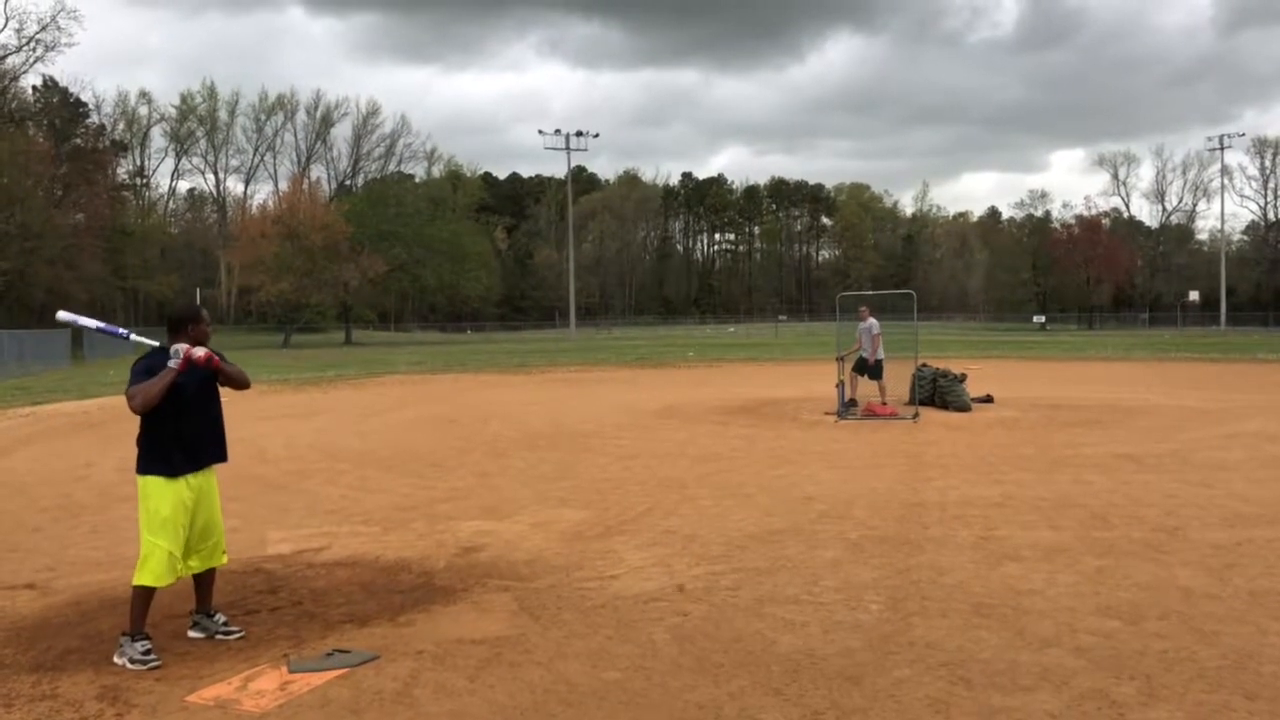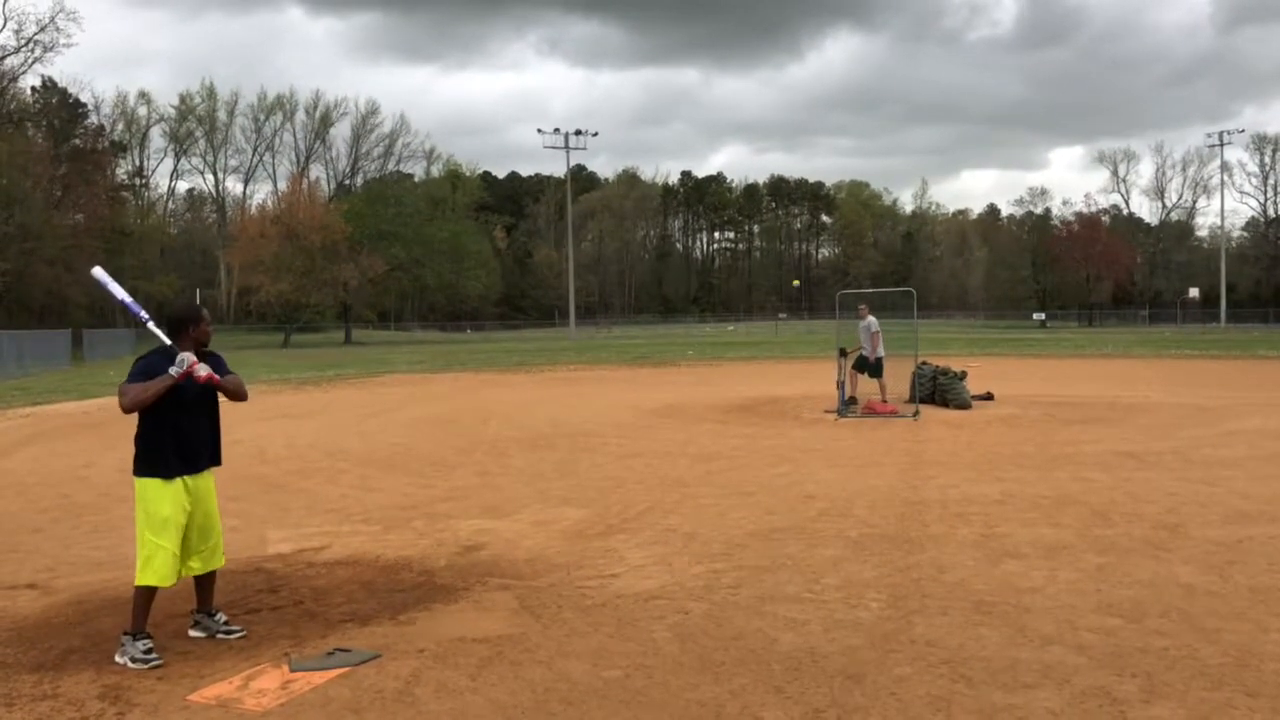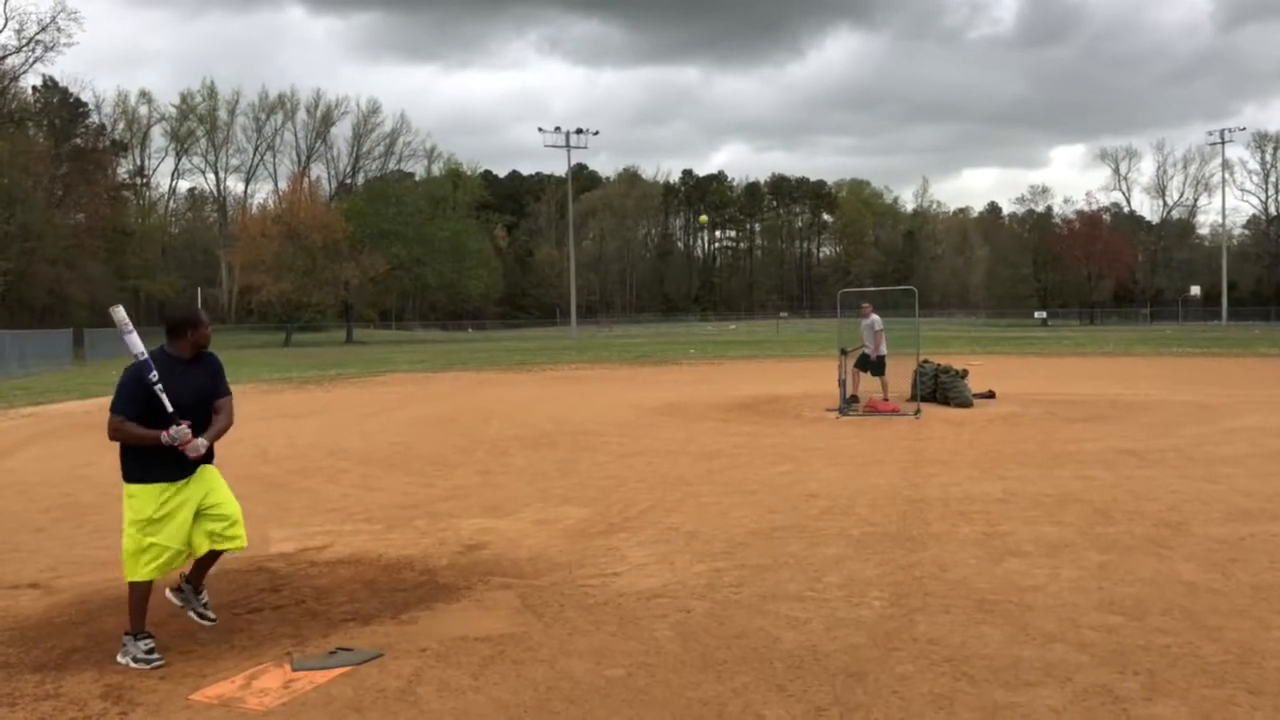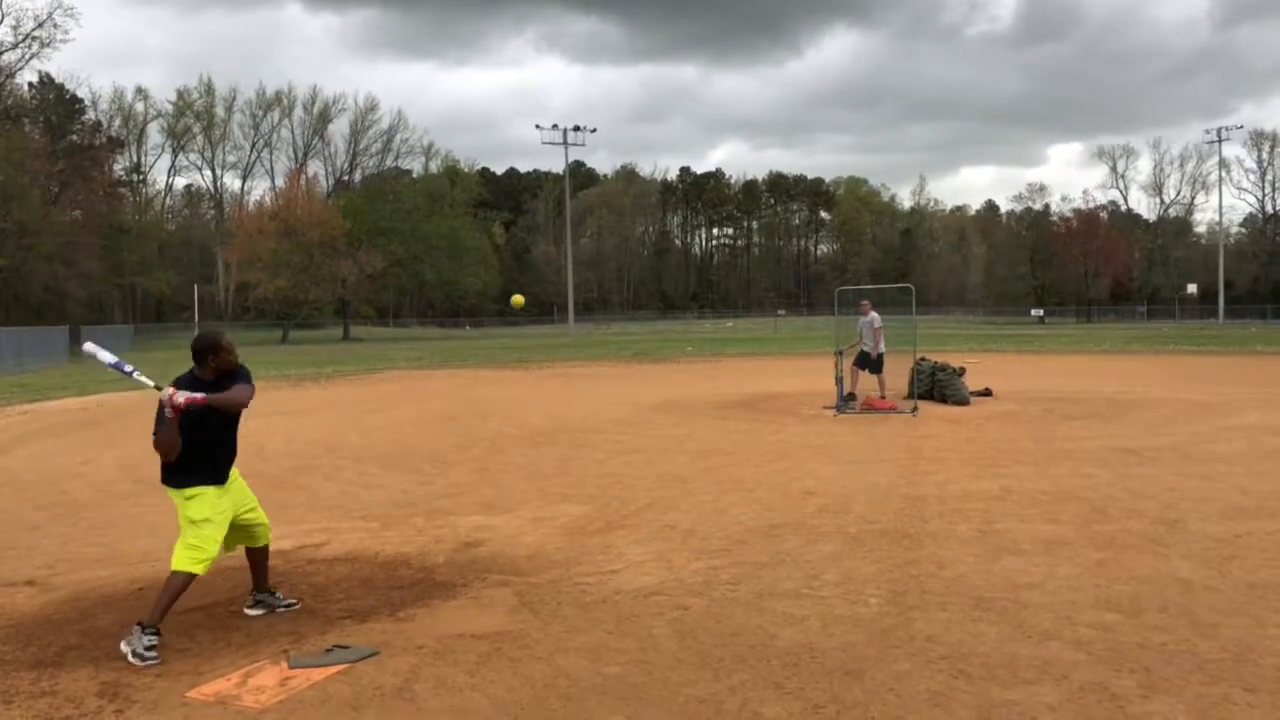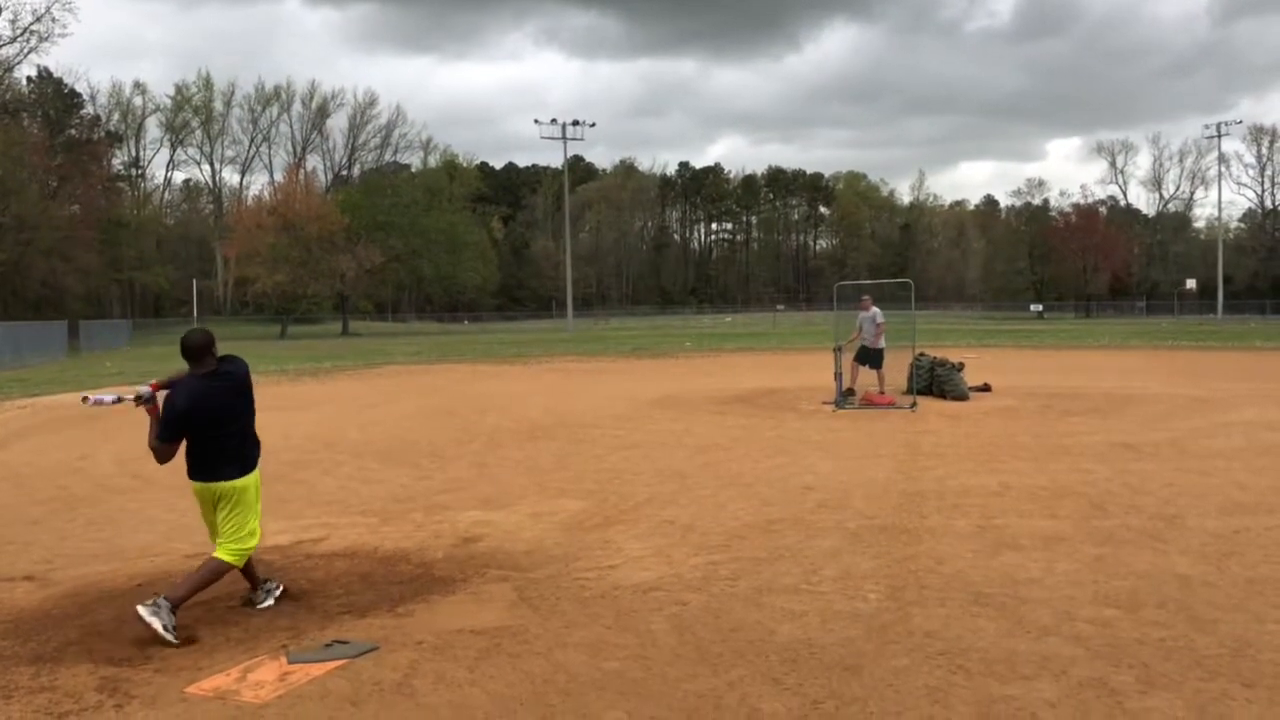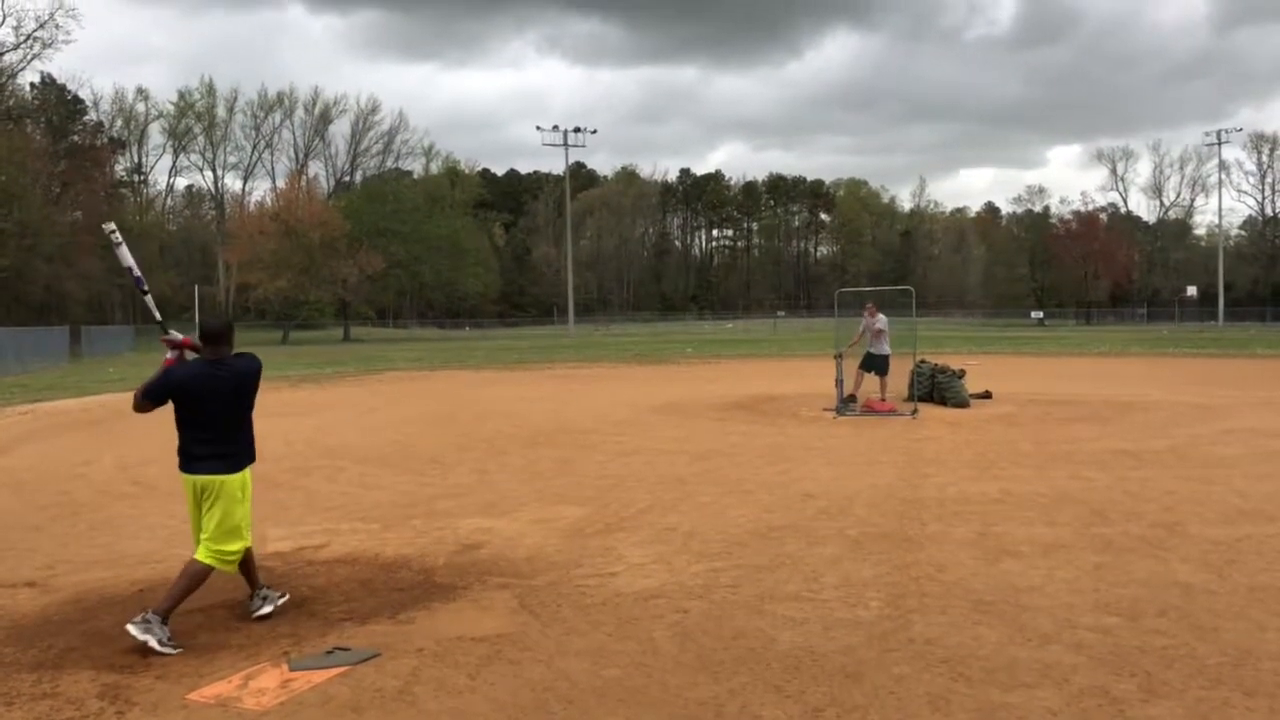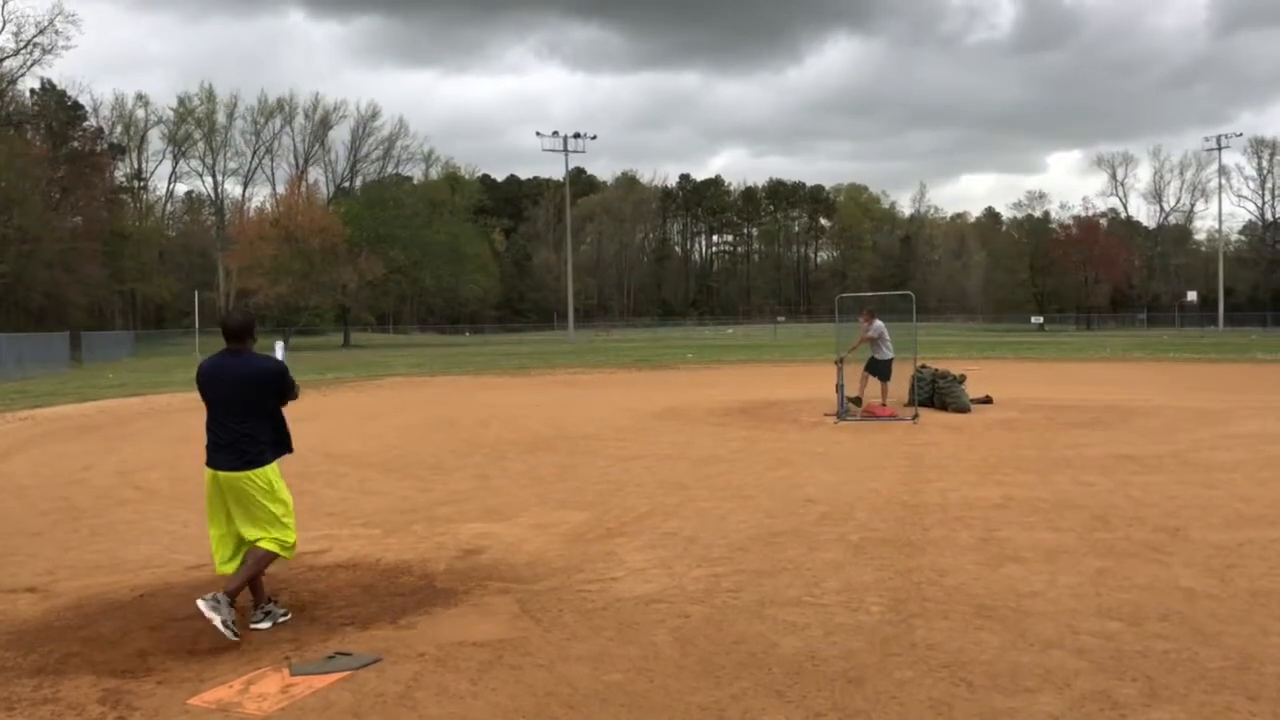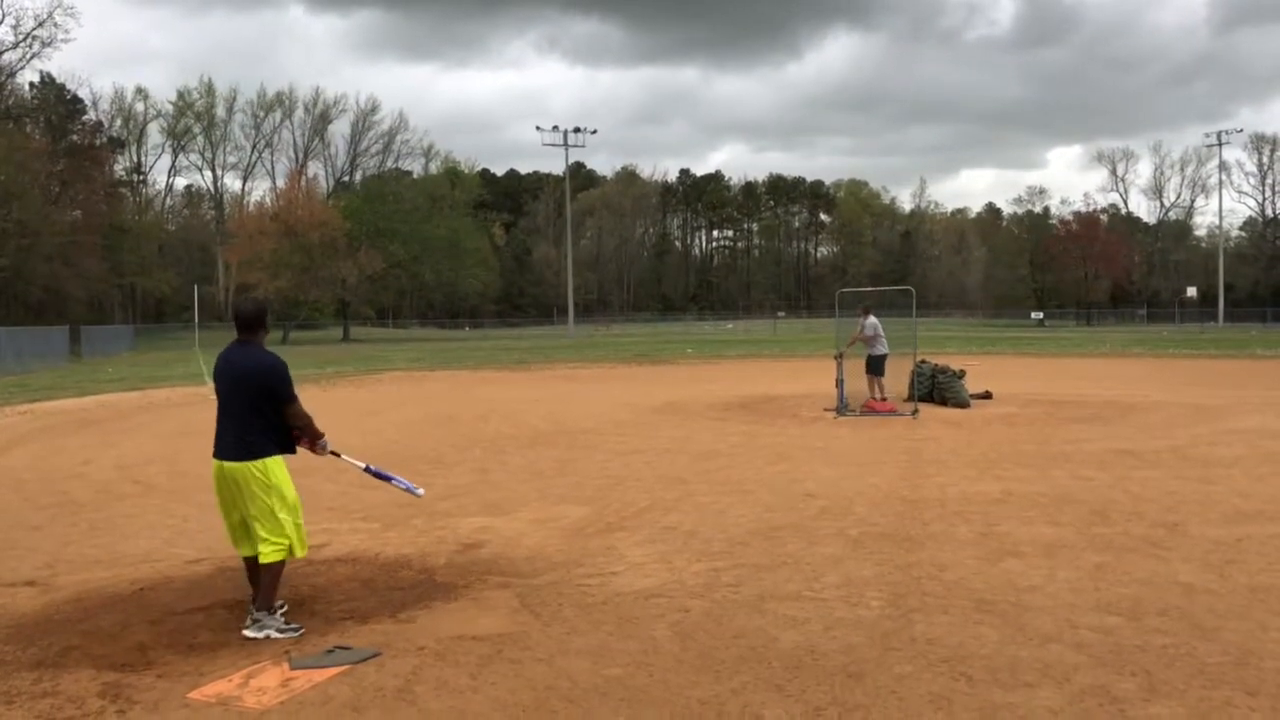
dt=0.4s
person 1, frame 1
left shoulder: (205, 360)
right shoulder: (149, 363)
left elbow: (243, 382)
right elbow: (138, 403)
left wrist: (214, 362)
right wrist: (173, 367)
left hip: (202, 470)
right hip: (163, 475)
left knee: (207, 544)
right knee: (157, 556)
left ankle: (203, 617)
right ankle: (132, 639)
person 1, frame 2
left shoulder: (210, 360)
right shoulder: (151, 364)
left elbow: (241, 392)
right elbow: (127, 402)
left wrist: (213, 379)
right wrist: (174, 373)
left hip: (199, 472)
right hip: (160, 477)
left knee: (207, 547)
right knee: (157, 557)
left ankle: (205, 616)
right ankle: (133, 638)
person 1, frame 3
left shoulder: (210, 364)
right shoulder: (142, 373)
left elbow: (226, 413)
right elbow: (115, 430)
left wrist: (204, 440)
right wrist: (166, 437)
left hip: (197, 469)
right hip: (151, 481)
left knee: (229, 520)
right knee: (147, 558)
left ankle: (189, 588)
right ankle: (135, 639)
person 1, frame 4
left shoulder: (234, 374)
right shoulder: (178, 392)
left elbow: (241, 399)
right elbow: (168, 454)
left wrist: (199, 398)
right wrist: (170, 414)
left hip: (224, 477)
right hip: (195, 486)
left knee: (258, 527)
right knee: (194, 555)
left ankle: (262, 595)
right ankle: (145, 632)
person 1, frame 5
left shoulder: (179, 400)
right shoulder: (237, 369)
left elbow: (162, 456)
left wrist: (152, 411)
right wrist: (159, 387)
left hip: (203, 479)
right hip: (240, 476)
left knee: (232, 533)
right knee: (231, 549)
left ankle: (259, 587)
right ankle: (165, 605)
person 1, frame 6
left shoulder: (179, 375)
right shoulder: (249, 367)
left elbow: (139, 404)
right wrist: (189, 346)
left hip: (194, 472)
right hip: (230, 472)
left knee: (231, 534)
right knee: (214, 549)
left ankle: (259, 594)
right ankle: (154, 618)
person 1, frame 7
left shoulder: (206, 369)
right shoulder: (269, 368)
right elbow: (292, 395)
right wrist: (272, 395)
left hip: (218, 467)
right hip: (255, 467)
left knee: (238, 538)
right knee: (277, 535)
left ankle: (262, 606)
right ankle: (223, 598)
person 1, frame 8
left shoulder: (224, 360)
right shoulder: (269, 364)
right elbow: (296, 416)
left wrist: (293, 433)
right wrist: (317, 438)
left hip: (225, 459)
right hip: (259, 461)
left knee: (250, 531)
right knee: (277, 535)
left ankle: (261, 602)
right ankle: (262, 616)
